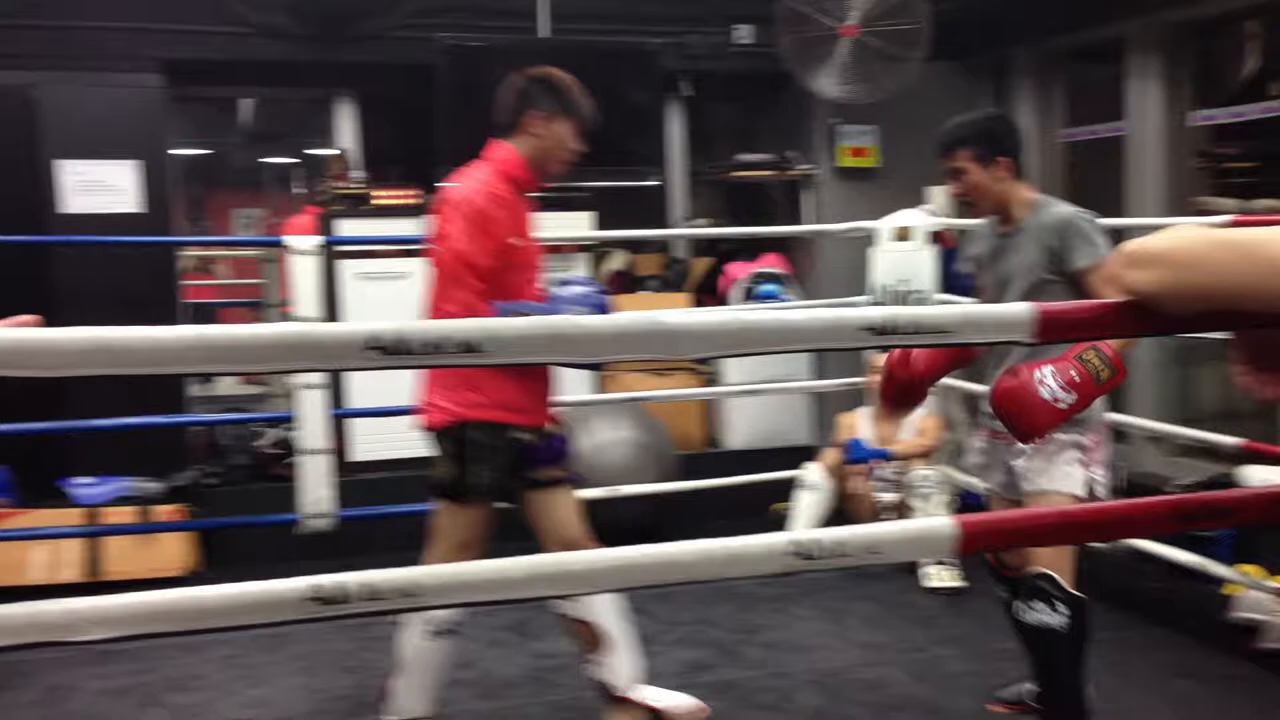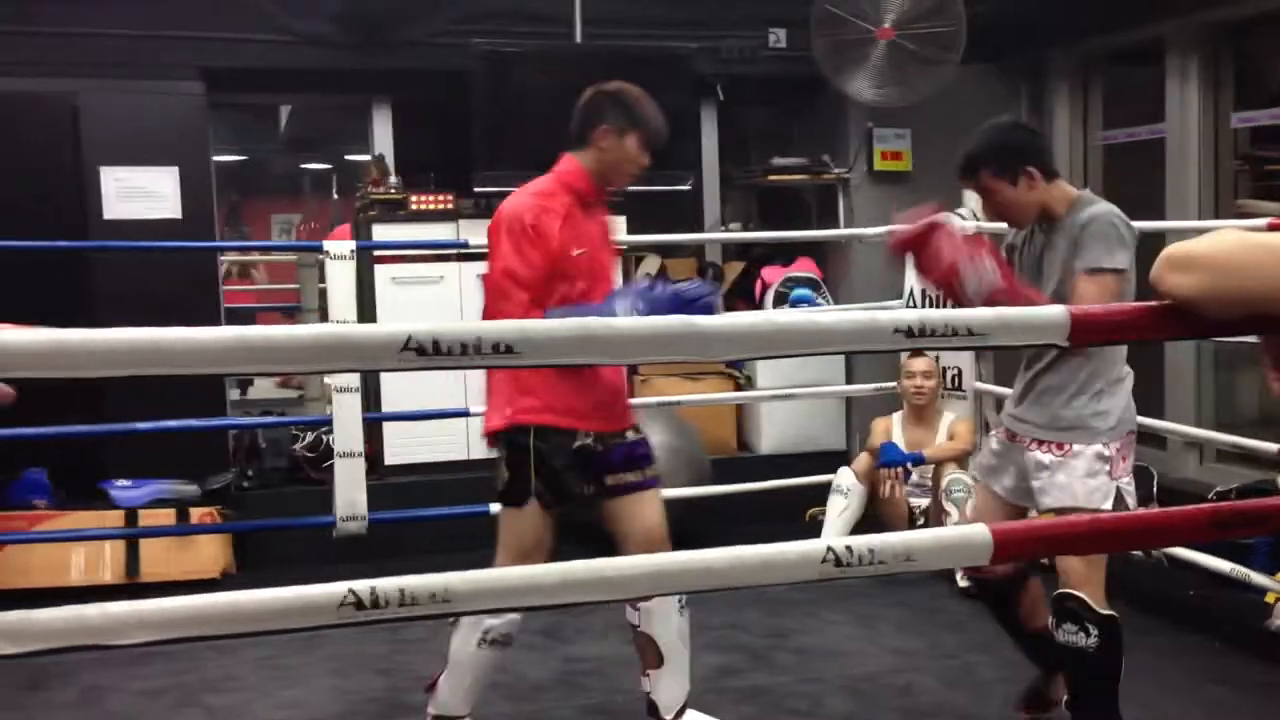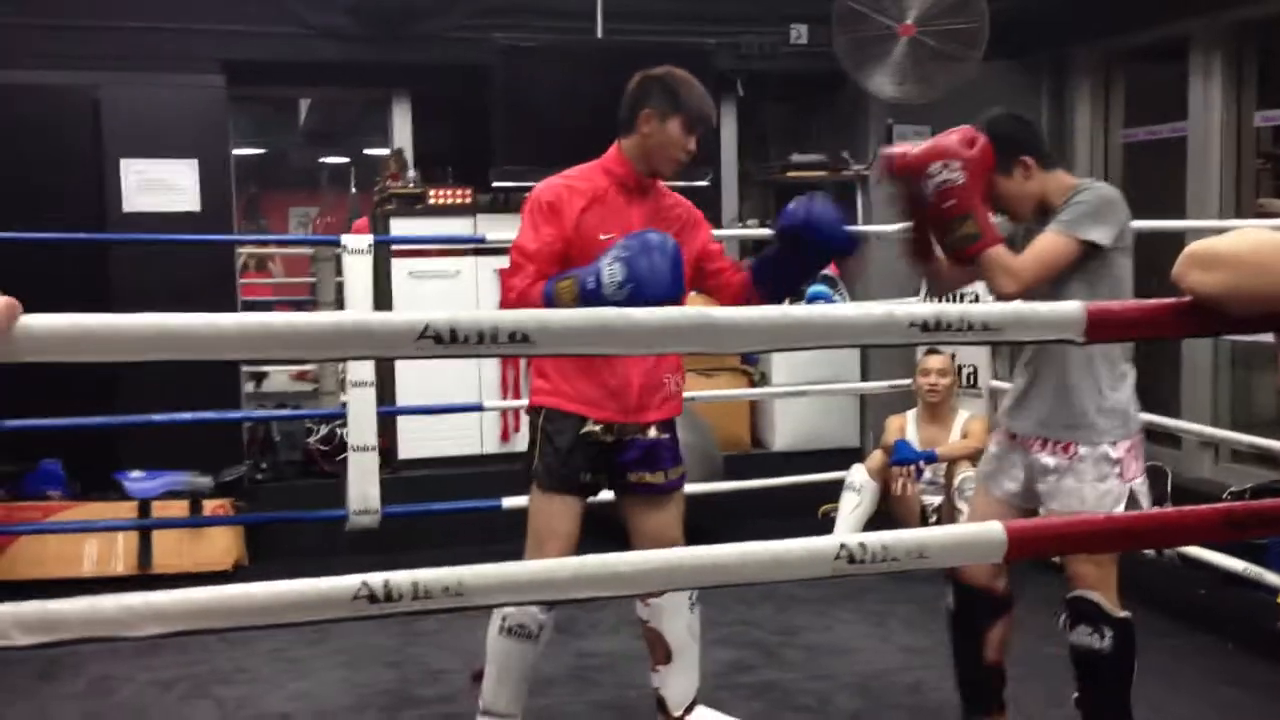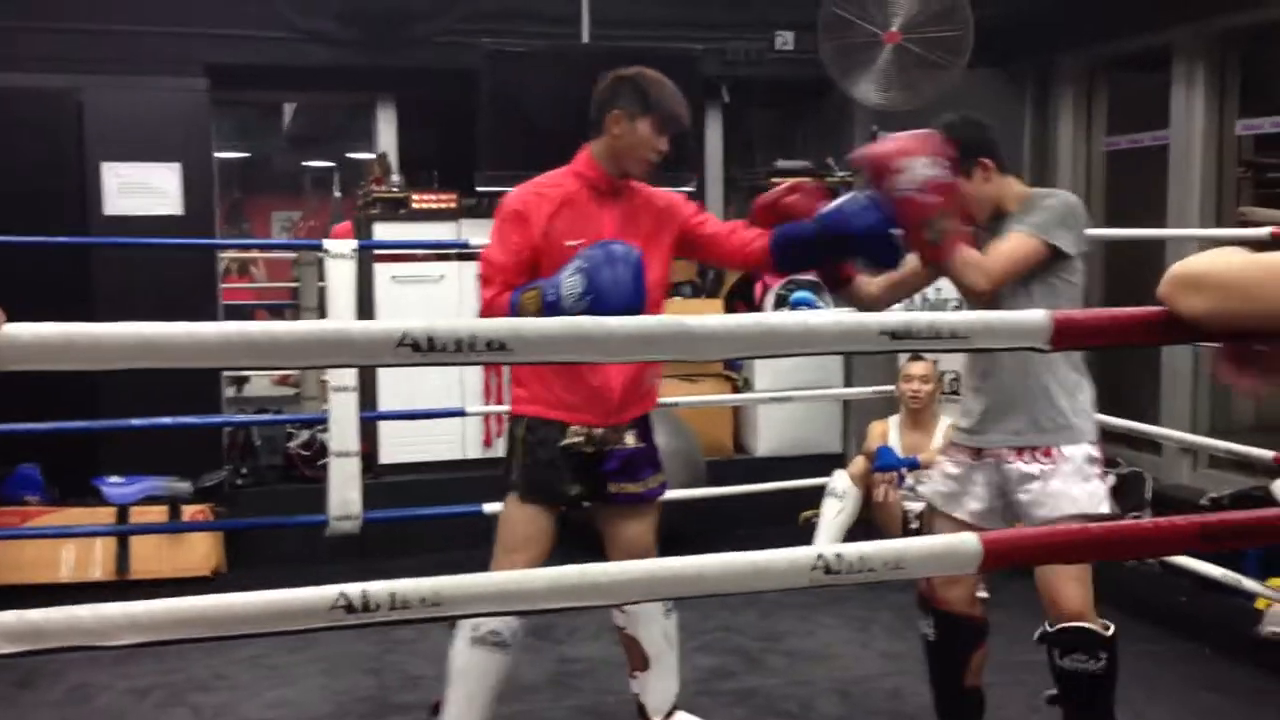
dt=0.2s
person 1, frame 1
left shoulder: (511, 198)
right shoulder: (474, 196)
right elbow: (460, 318)
left wrist: (566, 313)
right wrist: (553, 320)
left hip: (521, 413)
right hip: (477, 413)
left knee: (572, 544)
right knee: (451, 568)
person 1, frame 2
left shoulder: (598, 219)
right shoulder: (528, 211)
right elbow: (507, 324)
left wrist: (667, 306)
right wrist: (612, 317)
left hip: (607, 417)
right hip: (543, 420)
left knee: (653, 552)
right knee: (518, 576)
person 1, frame 3
left shoulder: (677, 212)
right shoulder: (559, 196)
left elbow: (738, 288)
right elbow: (518, 299)
left wrist: (792, 249)
right wrist: (595, 281)
left hip: (650, 414)
right hip: (572, 408)
right knee: (544, 568)
person 1, frame 4
left shoulder: (664, 209)
right shoulder: (530, 203)
left elbow: (745, 249)
right elbow: (494, 307)
left wrist: (822, 229)
right wrist: (560, 292)
left hip: (626, 421)
right hip: (548, 417)
left knee: (638, 570)
right knee: (514, 576)
person 2, frame 1
left shoulder: (1067, 226)
right shoulder: (982, 239)
left wrist: (1079, 379)
right wrist: (930, 363)
left hip: (1060, 427)
right hip: (1005, 423)
left knee: (1047, 573)
right knee: (1013, 562)
person 2, frame 2
left shoulder: (1101, 224)
right shoulder: (1033, 232)
right elbow: (1000, 308)
left wrist: (990, 290)
right wrist: (947, 256)
left hip: (1085, 432)
right hip: (1024, 421)
left knee: (1078, 587)
right knee: (991, 560)
person 2, frame 3
left shoulder: (1096, 205)
right shoulder: (1022, 216)
left elbow: (1020, 283)
right elbow: (945, 279)
left wrist: (959, 207)
right wrist: (923, 212)
left hip: (1091, 429)
right hip: (1023, 421)
left knee: (1090, 593)
right knee: (974, 576)
person 2, frame 4
left shoulder: (1057, 210)
right shoulder: (958, 231)
left elbow: (982, 280)
right elbow: (873, 294)
left wrist: (921, 207)
left hip: (1056, 440)
right hip: (976, 438)
left knee: (1070, 609)
right knee: (946, 596)
person 3, frame 1
left shoulder: (926, 421)
right shoulder: (850, 420)
left elbow: (930, 444)
right elbow: (842, 445)
left wrist: (880, 454)
right wrist: (853, 449)
left hip: (908, 510)
right hip: (862, 510)
left knee: (920, 465)
right knee: (823, 463)
left ankle: (936, 560)
person 3, frame 2
left shoulder: (957, 424)
right shoulder: (884, 425)
left elbow: (963, 447)
right elbow: (875, 446)
left wrist: (913, 458)
right wrist: (886, 451)
left hip: (940, 517)
right hip: (899, 515)
left knee: (950, 470)
right knee: (862, 463)
person 3, frame 3
left shoulder: (972, 423)
right shoulder: (898, 422)
left elbow: (977, 446)
right elbow: (888, 444)
left wrist: (925, 456)
right wrist: (900, 450)
left hip: (953, 515)
right hip: (911, 510)
left knee: (963, 467)
right knee: (878, 458)
person 3, frame 4
left shoulder: (952, 429)
right shoulder: (881, 428)
right elbow: (870, 449)
left wrist: (908, 463)
right wrist: (882, 454)
right hip: (893, 519)
right knee: (859, 465)
